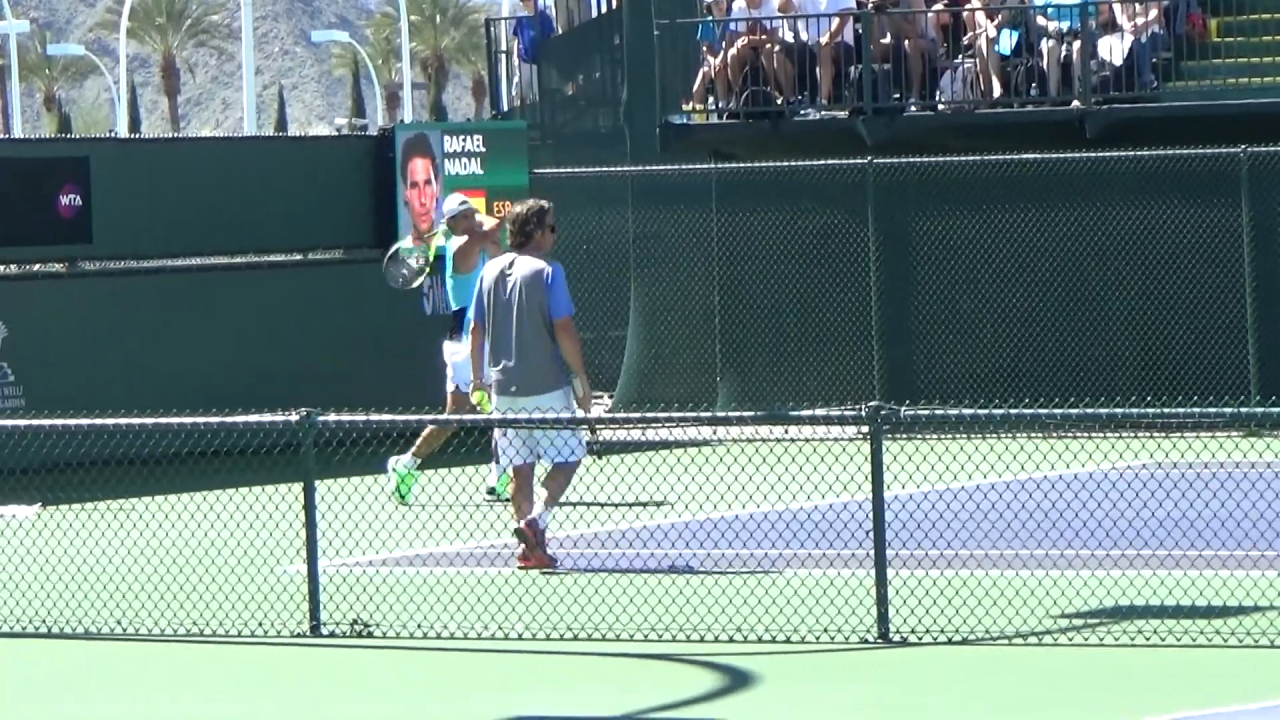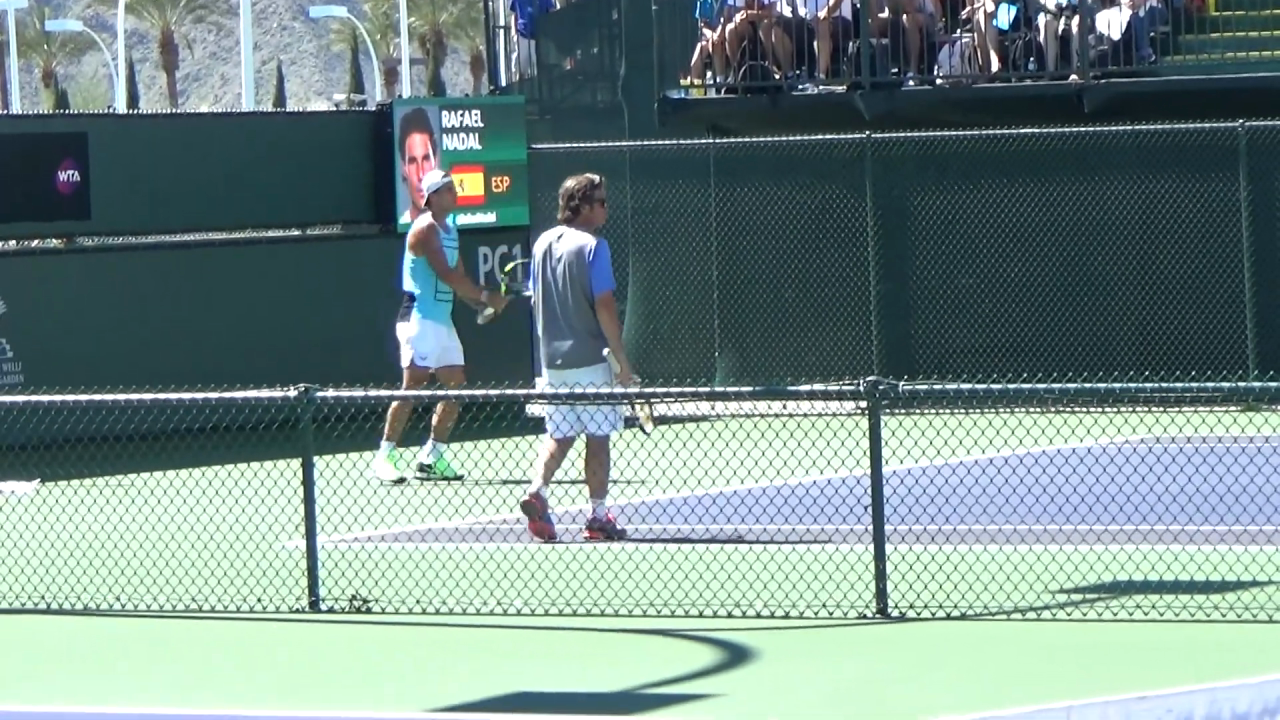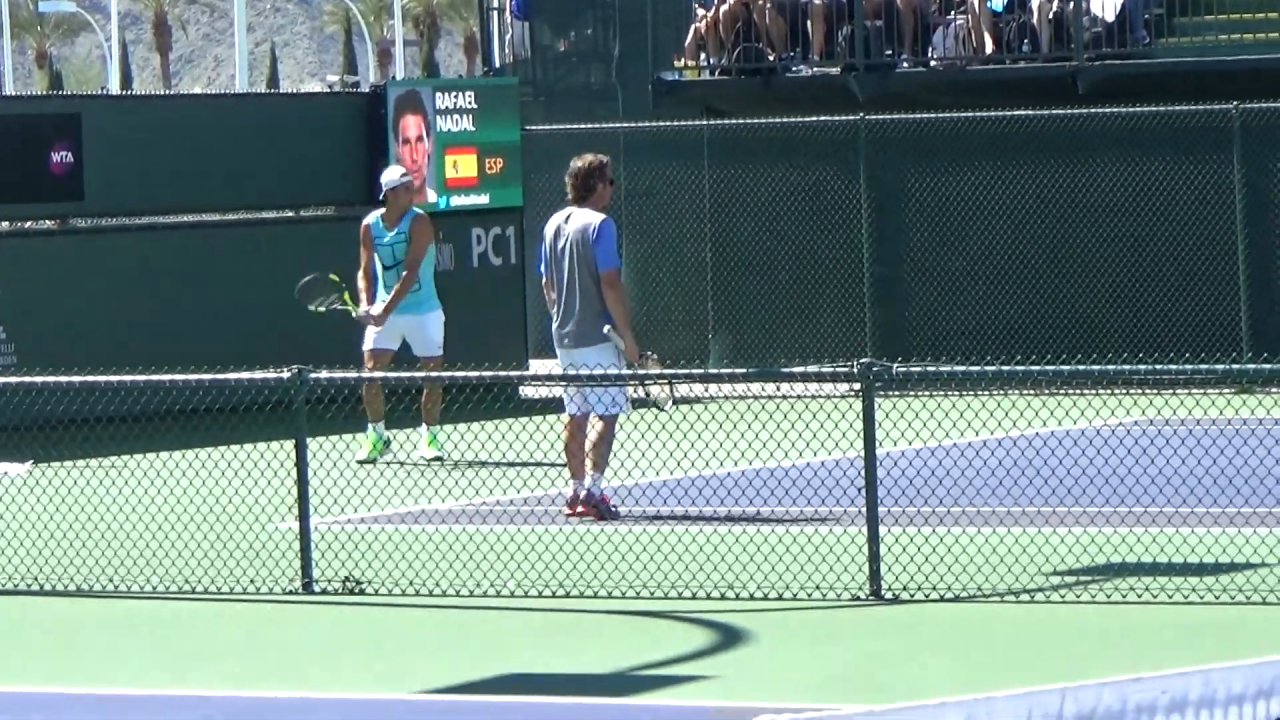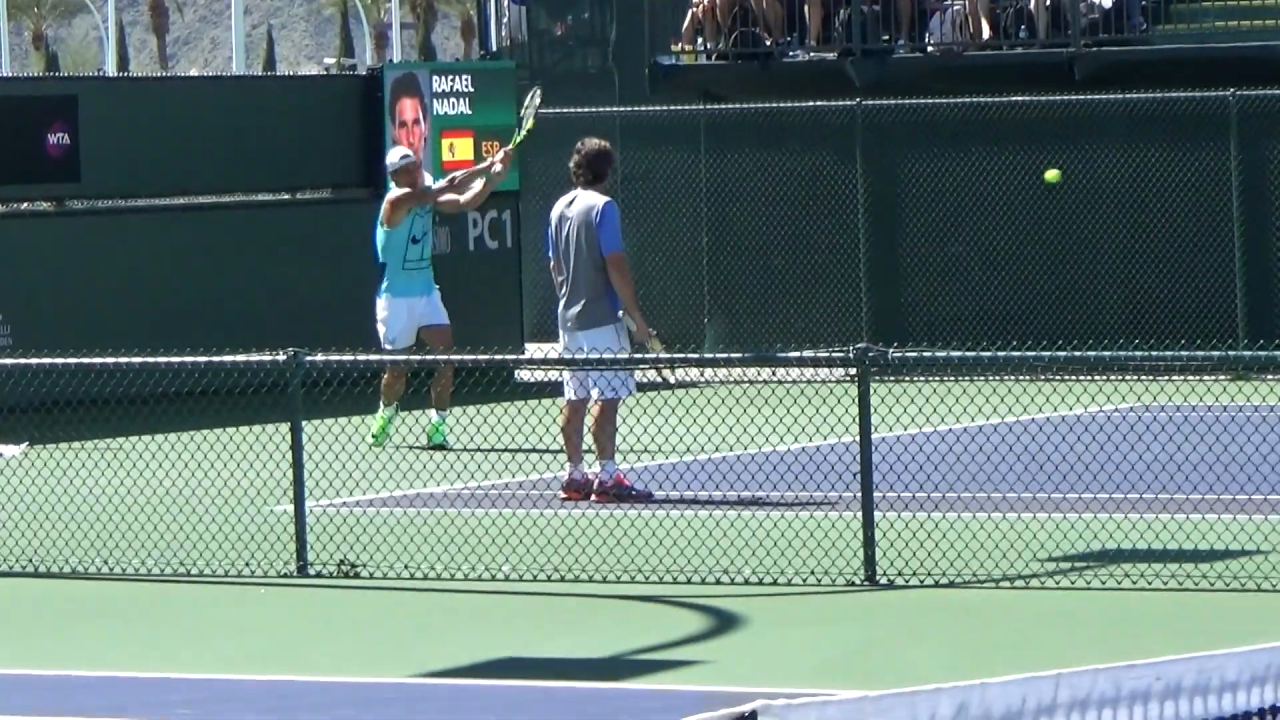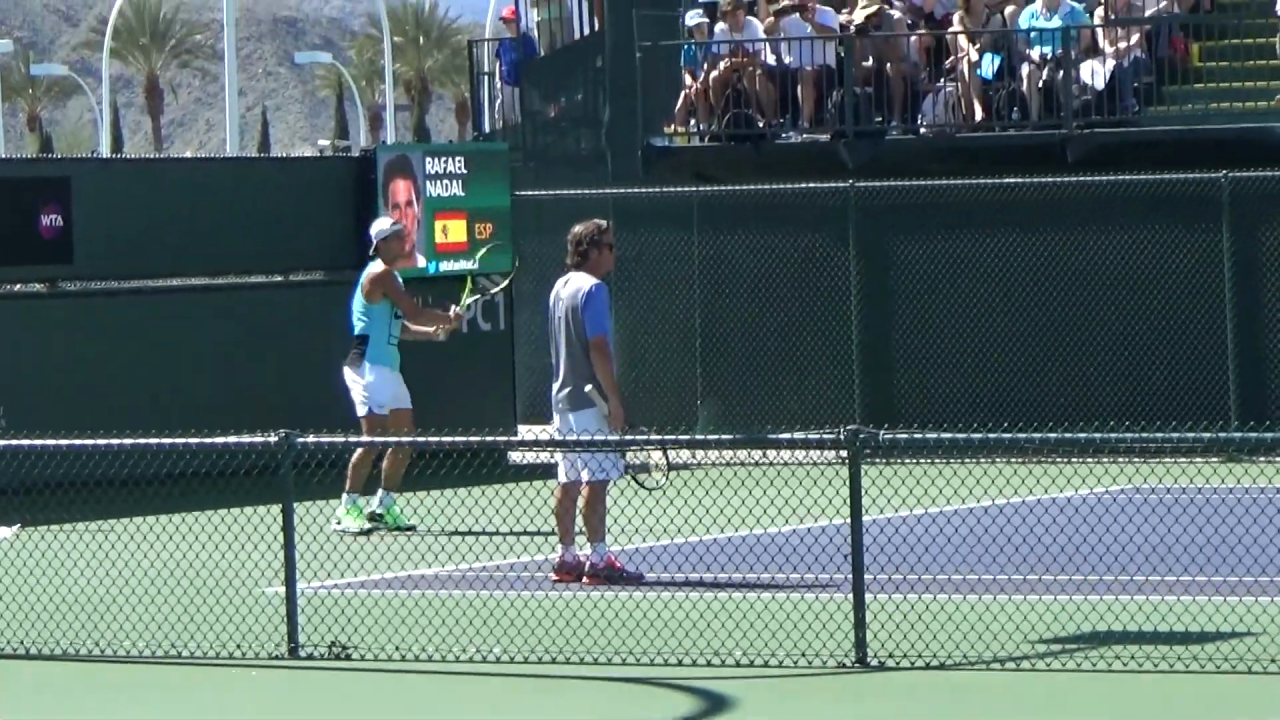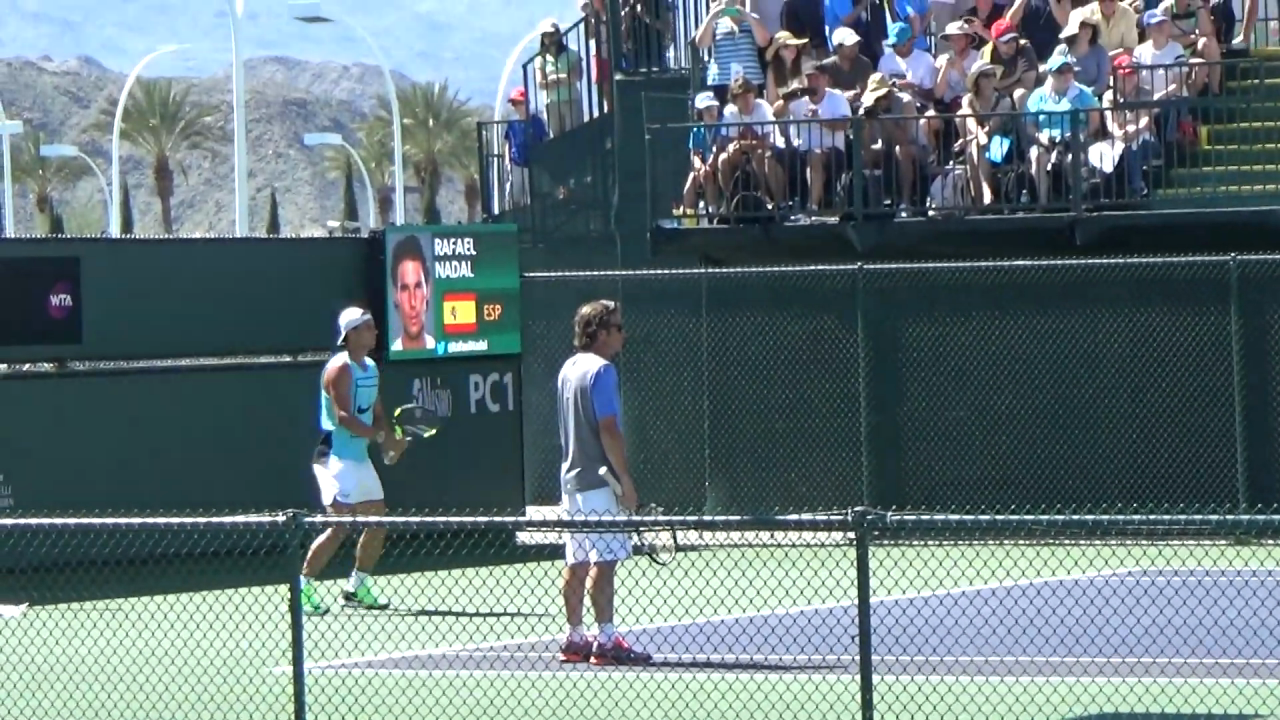
dt=0.7s
person 1, frame 1
left shoulder: (490, 271)
right shoulder: (548, 271)
left elbow: (476, 330)
right elbow: (564, 330)
left wrist: (478, 377)
right wrist: (582, 378)
left hip: (504, 389)
right hip: (546, 387)
left knee: (521, 468)
right knee: (567, 460)
left ankle: (531, 547)
right ankle: (535, 520)
person 1, frame 2
left shoulder: (543, 242)
right shoulder: (593, 246)
left elbow: (535, 300)
right elbow: (605, 306)
right wrist: (622, 358)
left hip: (553, 359)
right hip: (589, 359)
left knee: (559, 434)
right knee: (597, 437)
left ankle: (536, 492)
right ankle: (598, 518)
person 1, frame 3
left shoulder: (553, 224)
right shoulder: (599, 224)
left elbow: (547, 284)
right elbow: (610, 284)
right wrist: (628, 335)
left hip: (565, 336)
right hip: (597, 337)
left knee: (576, 416)
right knee: (605, 415)
left ankle: (578, 492)
right ankle: (592, 494)
person 1, frame 4
left shoulder: (559, 208)
right shoulder: (603, 206)
right elbow: (616, 266)
right wrist: (636, 314)
left hip: (569, 318)
right hip: (601, 320)
left knee: (575, 399)
right knee: (607, 399)
left ankle: (575, 477)
right ankle: (607, 479)
person 1, frame 5
left shoulder: (560, 287)
right shoulder: (593, 289)
right elbow: (598, 350)
right wrist: (614, 400)
left hip: (564, 398)
right hip: (590, 402)
left knee: (568, 481)
right knee: (596, 480)
left ankle: (567, 559)
right ankle: (598, 561)
person 1, frame 6
left shoulder: (569, 368)
right shoulder: (601, 370)
right elbow: (608, 430)
right wrist: (625, 479)
left hip: (573, 477)
right hip: (599, 481)
left knee: (576, 561)
right knee: (604, 561)
left ankle: (575, 639)
right ankle: (606, 642)
person 2, frame 1
left shoulder: (473, 244)
right shoulder: (464, 245)
right elbow: (495, 227)
right wrist: (481, 219)
right hip: (467, 344)
right knee: (454, 415)
left ankle: (500, 481)
right ankle: (405, 466)
person 2, frame 2
left shoulder: (449, 228)
right shoulder: (425, 229)
left elbow: (459, 277)
right elbow: (445, 275)
left wrist: (484, 301)
right wrist: (484, 295)
left hip: (443, 322)
right hip: (420, 321)
left knee: (456, 389)
right knee: (411, 388)
left ankle: (431, 458)
right ankle: (385, 456)
person 2, frame 3
left shoulder: (419, 221)
right shoulder: (369, 225)
left elbow: (410, 272)
right elbow: (365, 272)
left wrist: (387, 310)
right wrist: (366, 305)
left hip: (424, 310)
right hip: (383, 309)
right knee: (371, 373)
left ankle: (430, 438)
right ankle: (377, 437)
person 2, frame 4
left shoulder: (427, 197)
right shoulder: (397, 199)
left elbow: (470, 201)
right elbow: (441, 190)
left wrist: (493, 176)
right wrist: (483, 170)
left hip: (426, 293)
right hip: (395, 296)
right knee: (398, 369)
left ankle: (438, 426)
right ankle: (386, 412)
person 2, frame 5
left shoulder: (386, 275)
right shoulder: (381, 274)
left elbow: (398, 326)
right elbow: (416, 312)
left wrist: (434, 331)
right wrist: (448, 317)
left hip: (387, 368)
right hip: (368, 367)
left knee: (404, 439)
right knee: (374, 438)
left ankle: (383, 507)
right ankle: (347, 510)
person 2, frame 6
left shoulder: (370, 367)
right shoulder: (341, 368)
left elbow: (377, 415)
right elbow: (344, 418)
left wrist: (387, 443)
right wrist: (385, 439)
left hip: (360, 459)
right hip: (336, 457)
left knee: (377, 523)
right knee: (340, 524)
left ankle: (358, 588)
right ankle: (303, 586)
